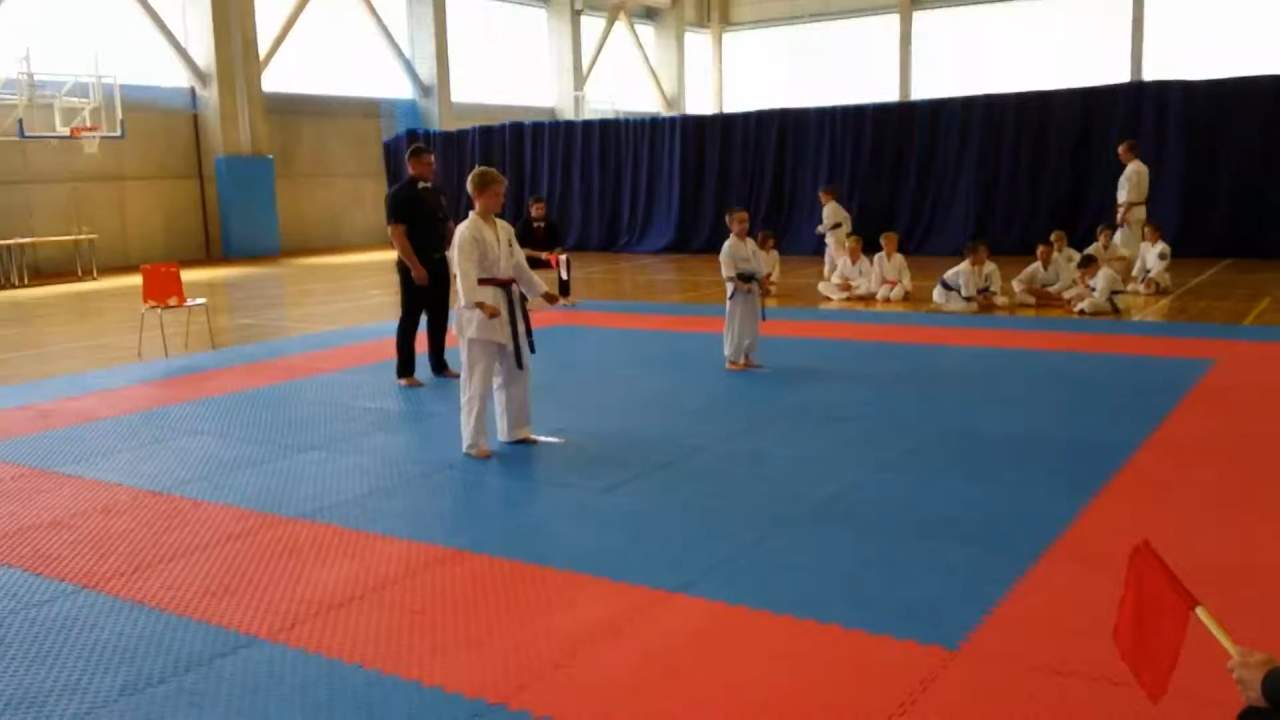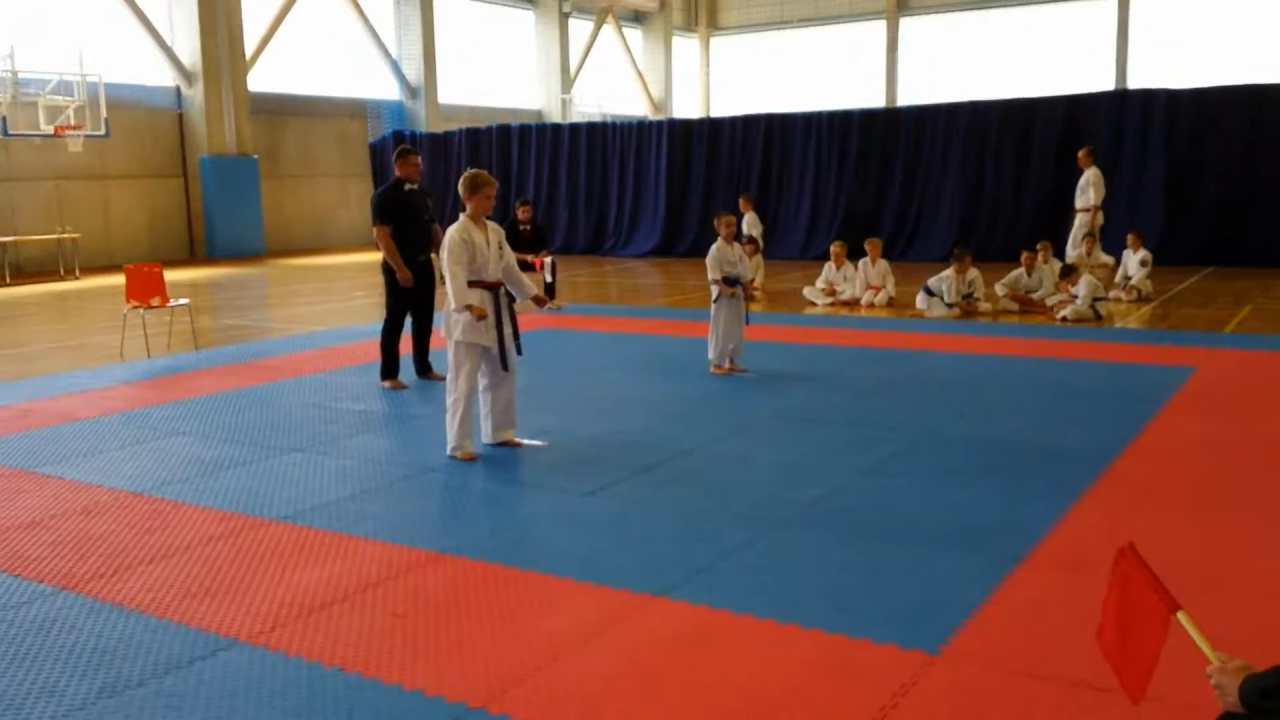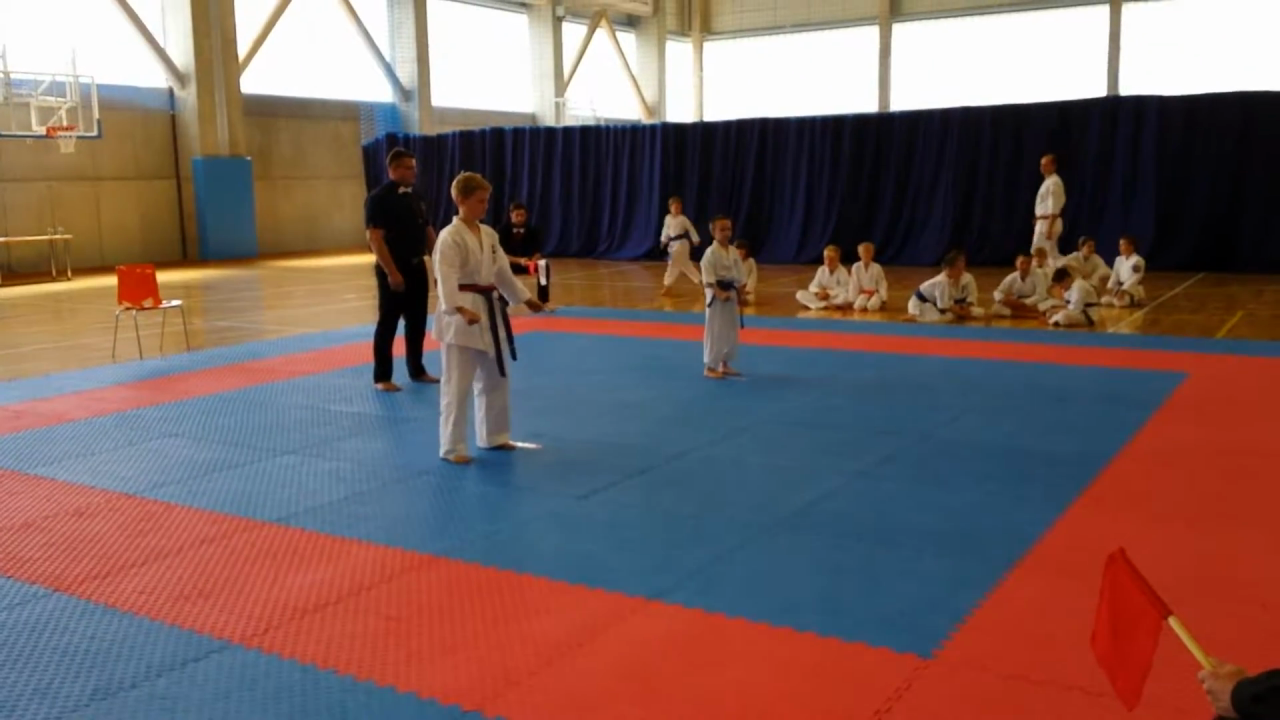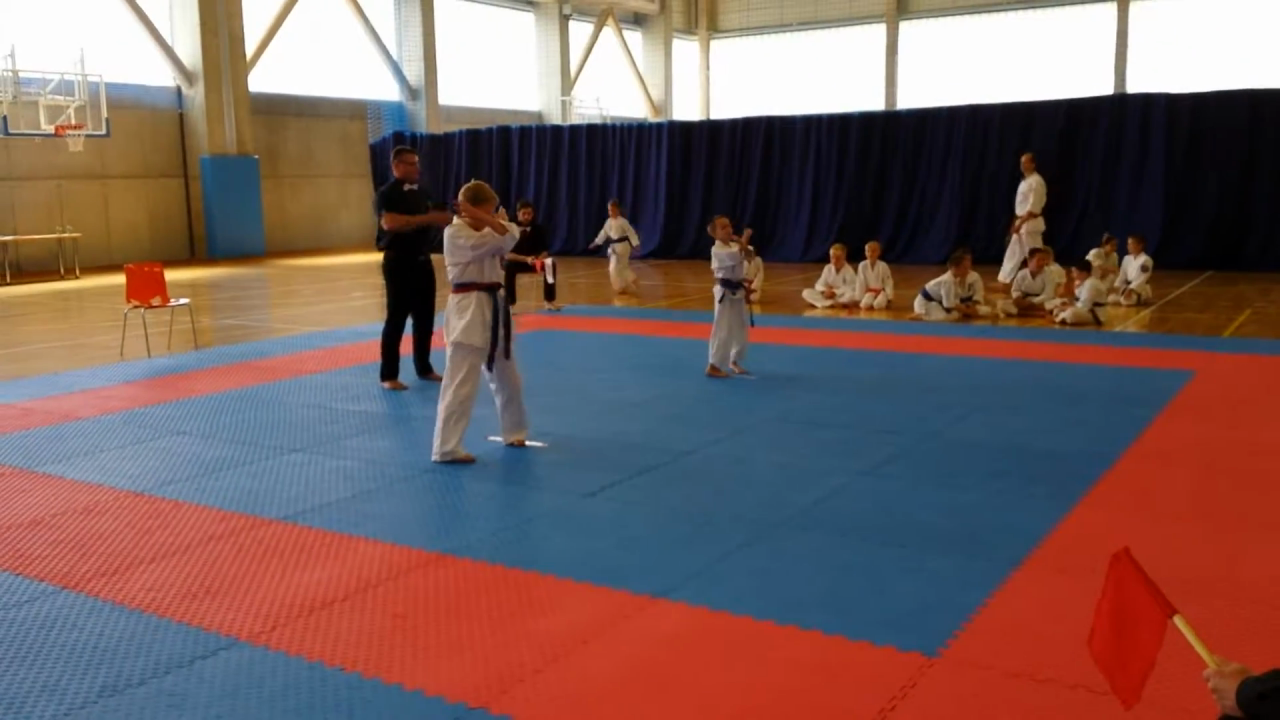
dt=0.4s
person 1, frame 1
left shoulder: (505, 229)
right shoulder: (467, 231)
left elbow: (519, 266)
right elbow: (465, 273)
left wrist: (542, 292)
right wrist: (480, 304)
left hip: (509, 303)
right hip: (480, 309)
left knee: (515, 373)
right knee: (478, 379)
left ankle: (514, 430)
right ankle: (474, 442)
person 1, frame 2
left shoulder: (495, 231)
right shoulder: (457, 234)
left elbow: (509, 268)
right elbow: (455, 275)
left wrist: (531, 294)
right wrist: (469, 306)
left hip: (497, 306)
right hip: (468, 311)
left knee: (502, 375)
right knee: (464, 380)
left ankle: (499, 432)
right ankle: (459, 444)
person 1, frame 3
left shoulder: (489, 235)
right shoulder: (450, 236)
left elbow: (503, 273)
right elbow: (446, 278)
left wrist: (525, 299)
right wrist: (461, 309)
left hip: (489, 310)
right hip: (462, 314)
left knee: (495, 379)
right knee: (458, 384)
left ankle: (493, 436)
right ankle: (452, 447)
person 1, frame 4
left shoulder: (484, 232)
right shoulder: (455, 233)
left elbow: (511, 236)
right elbow: (493, 242)
left wrist: (487, 220)
right wrist: (485, 221)
left hip: (493, 307)
right hip: (468, 310)
left knee: (508, 377)
right knee: (461, 383)
left ankle: (514, 432)
right ankle: (446, 448)
person 2, frame 1
left shoulder: (435, 192)
right shoulder: (399, 194)
left elbow: (448, 227)
right elbow: (396, 234)
right wrist: (415, 267)
left hip: (439, 262)
right hip: (414, 266)
left knee: (439, 316)
right knee: (410, 319)
left ankle: (439, 366)
right ankle: (405, 373)
person 2, frame 2
left shoulder: (422, 194)
right shoulder: (385, 195)
left elbow: (434, 229)
right elbow: (382, 236)
right wrist: (400, 269)
left hip: (424, 264)
right hip: (399, 267)
left knee: (424, 318)
right knee: (395, 320)
left ankle: (423, 368)
right ankle: (388, 375)
person 2, frame 3
left shoulder: (415, 197)
right shoulder: (379, 198)
left elbow: (428, 232)
right elbow: (374, 239)
right wrist: (391, 272)
left hip: (417, 267)
right hip: (393, 270)
left knee: (417, 321)
right knee: (388, 323)
left ankle: (417, 370)
right ankle: (382, 377)
person 2, frame 4
left shoulder: (420, 194)
right shoulder: (386, 194)
left elbow: (436, 221)
right elbow: (390, 223)
left wrist: (448, 217)
right wrist: (428, 218)
left hip: (422, 263)
right hip: (398, 264)
left knee: (424, 318)
right knee: (396, 320)
left ankle: (424, 368)
right ankle: (388, 375)
